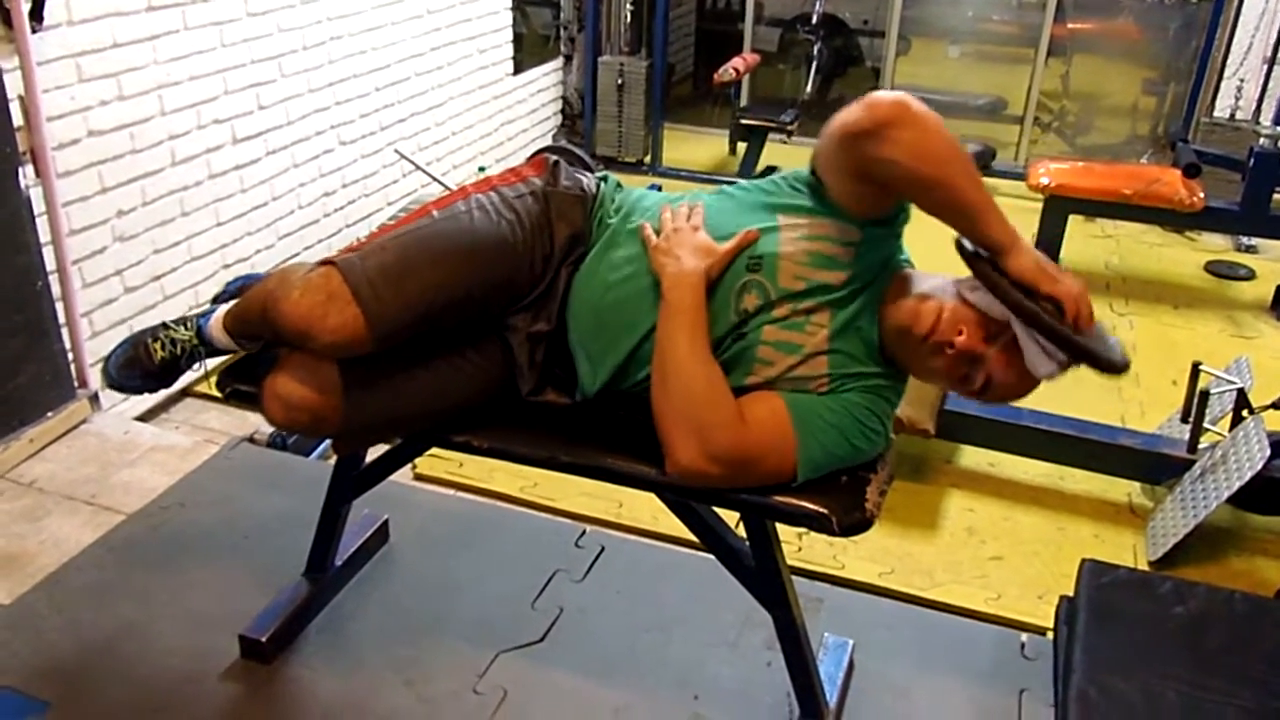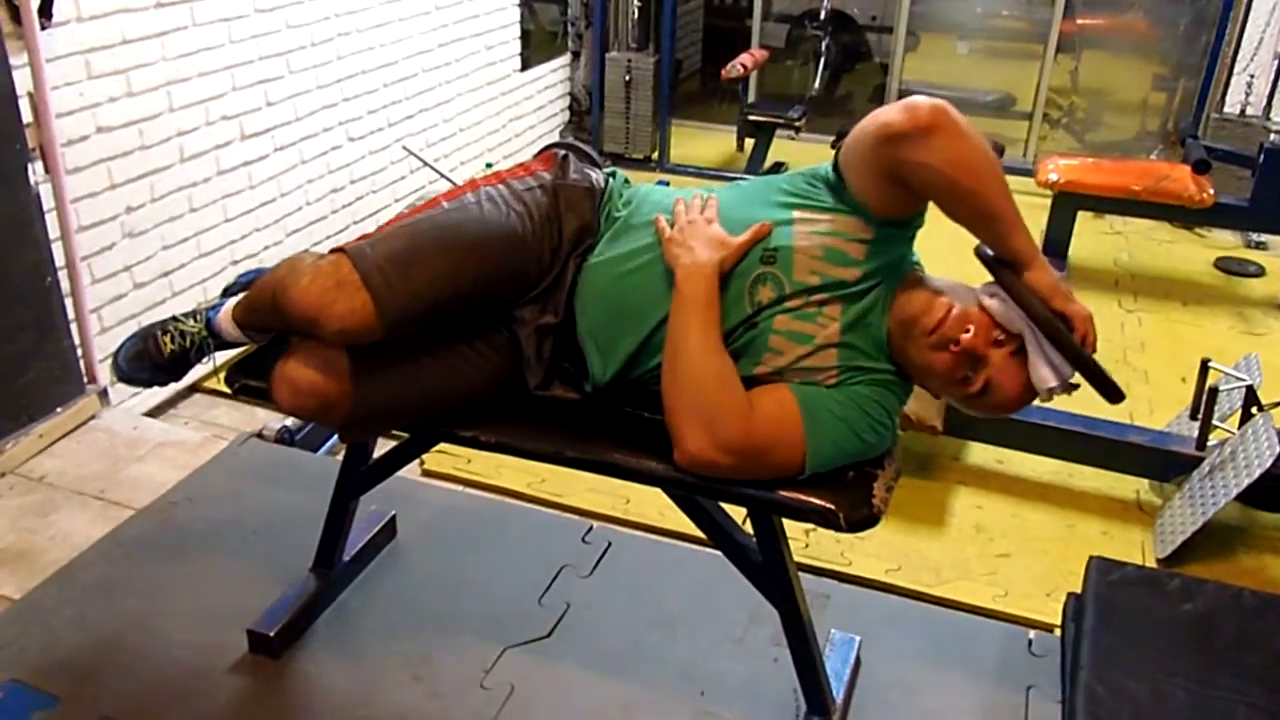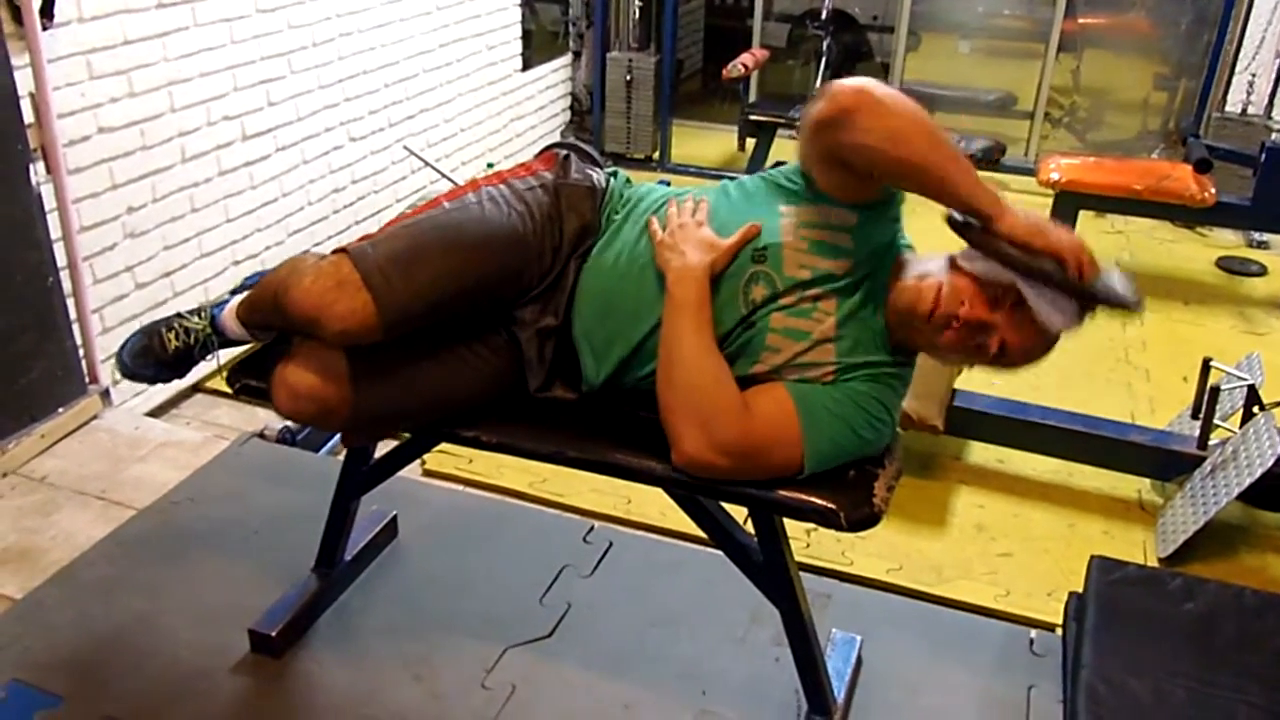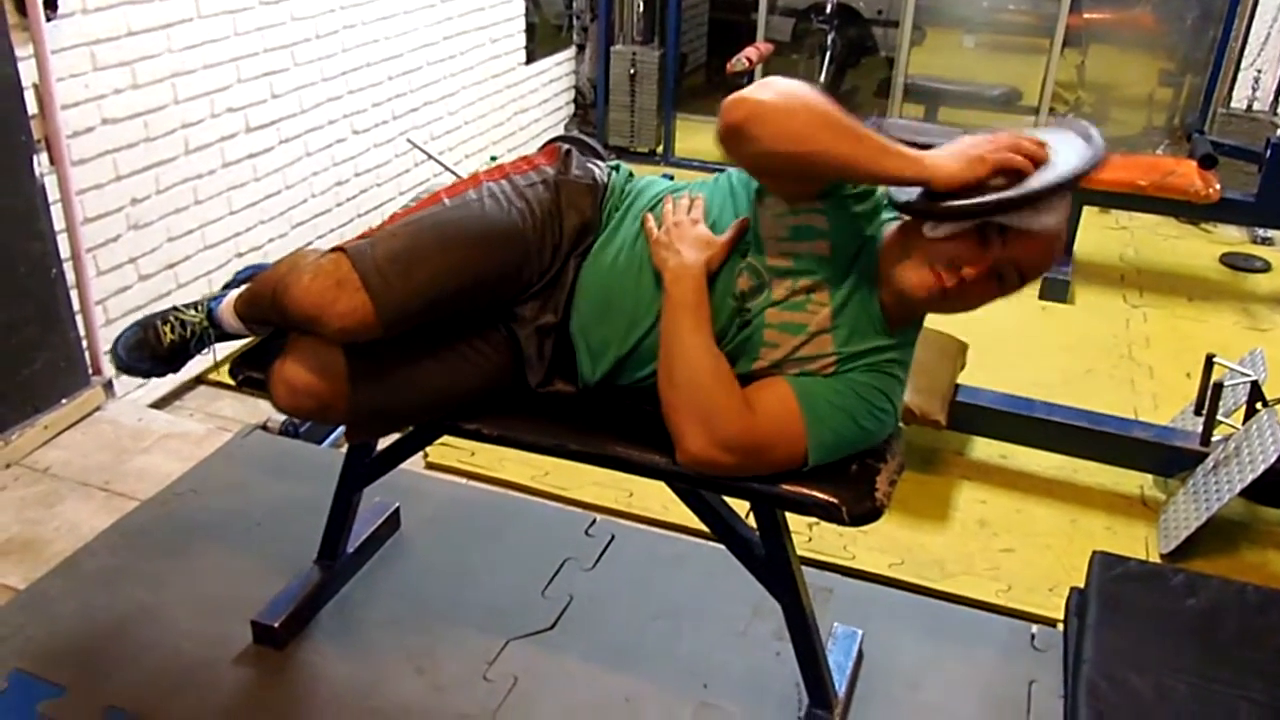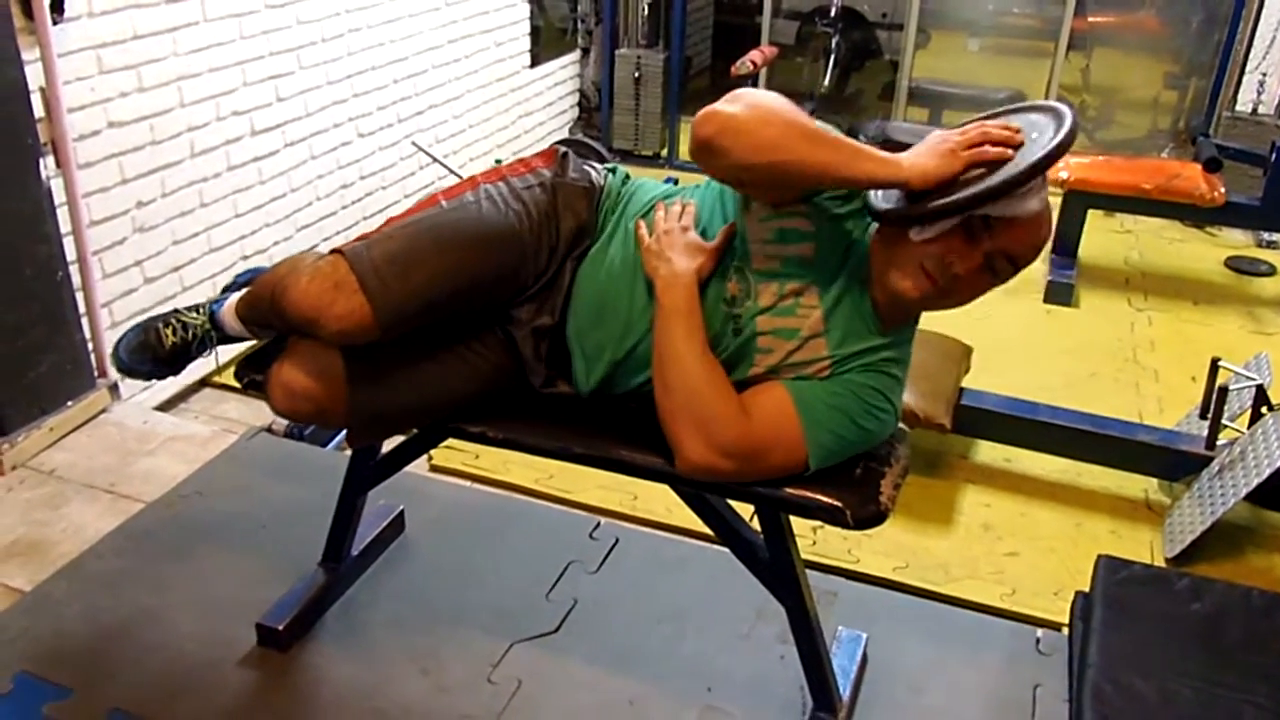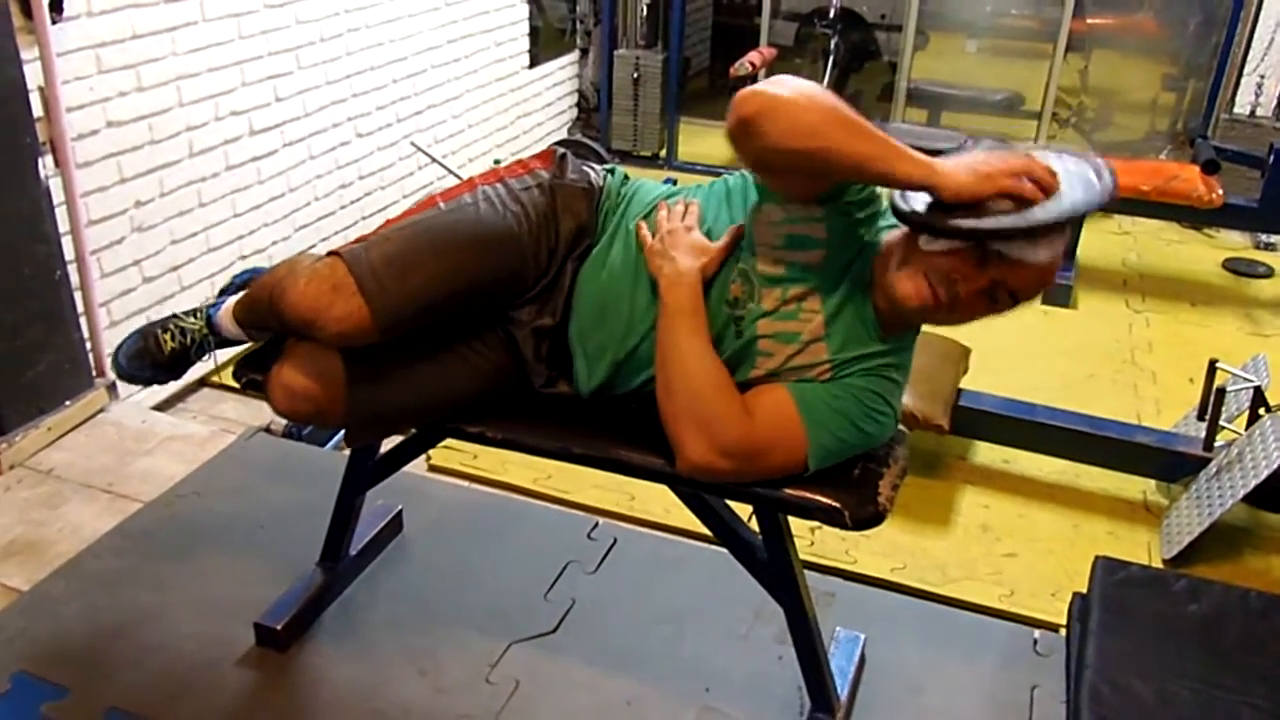
dt=0.2s
person 1, frame 1
left shoulder: (854, 417)
right shoulder: (864, 229)
left elbow: (698, 453)
right elbow: (884, 118)
left wrist: (684, 281)
right wrist: (1014, 252)
left hip: (540, 355)
left knee: (296, 401)
right knee: (321, 315)
left ankle: (270, 329)
right ankle: (230, 321)
person 1, frame 2
left shoulder: (862, 410)
right shoulder: (880, 233)
left elbow: (706, 442)
right elbow: (918, 124)
left wrist: (696, 274)
right wrist: (1033, 266)
left hip: (548, 347)
left knee: (305, 387)
right knee: (331, 303)
left ankle: (281, 310)
right ankle: (237, 316)
person 1, frame 3
left shoulder: (865, 403)
right shoulder: (869, 217)
left elbow: (705, 444)
right elbow: (848, 103)
left wrist: (688, 274)
right wrist: (1001, 209)
left hip: (548, 353)
left knee: (308, 393)
right knee: (334, 302)
left ankle: (295, 307)
right ankle: (244, 313)
person 1, frame 4
left shoulder: (867, 389)
right shoulder: (859, 188)
left elbow: (710, 442)
right elbow: (749, 115)
left wrist: (685, 273)
right wrist: (930, 165)
left hip: (547, 345)
left knee: (304, 386)
right knee: (330, 297)
left ankle: (264, 311)
right ankle: (239, 305)
person 1, frame 5
left shoulder: (866, 390)
right shoulder: (844, 196)
left elbow: (709, 448)
right elbow: (719, 130)
left wrist: (676, 280)
right wrist: (906, 166)
left hip: (544, 352)
left knee: (301, 393)
right knee: (329, 301)
left ankle: (278, 306)
right ankle: (239, 309)
person 1, frame 6
left shoulder: (864, 396)
right shoulder: (853, 198)
left elbow: (710, 450)
right elbow: (761, 108)
left wrist: (681, 281)
right wrist: (941, 175)
left hip: (545, 352)
left knee: (303, 392)
right knee: (327, 309)
left ankle: (291, 302)
right ankle: (238, 314)
